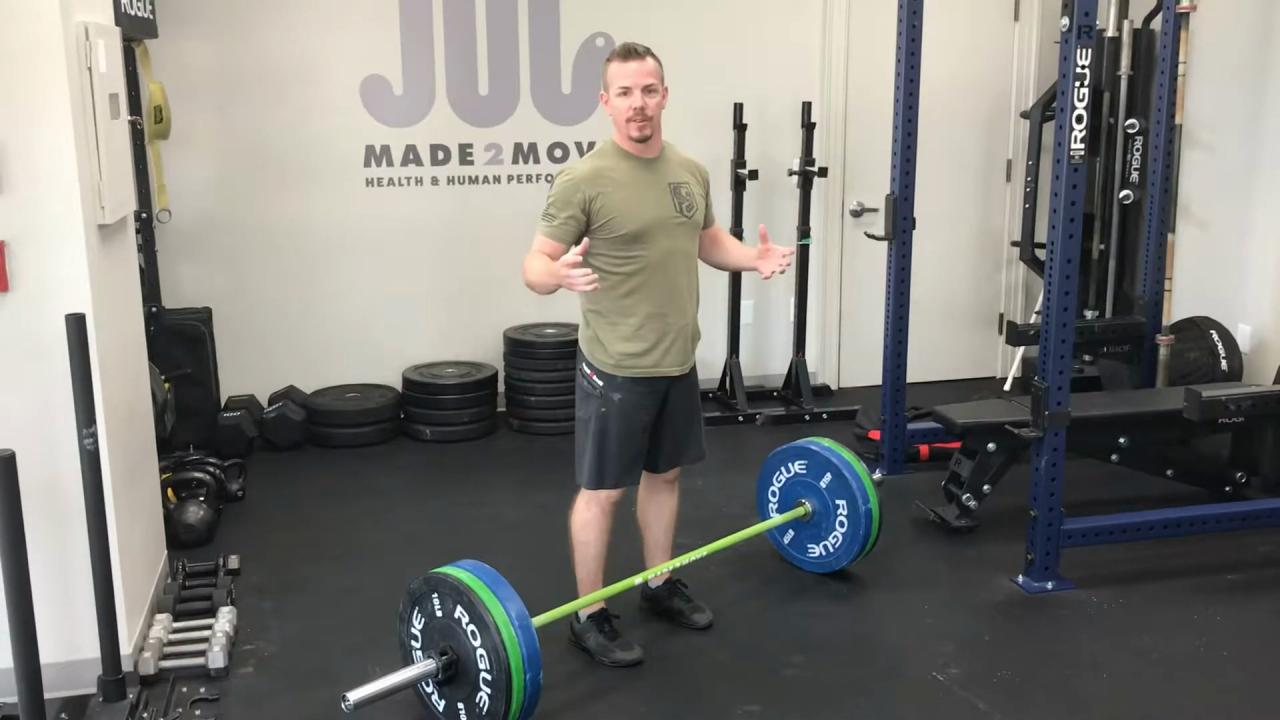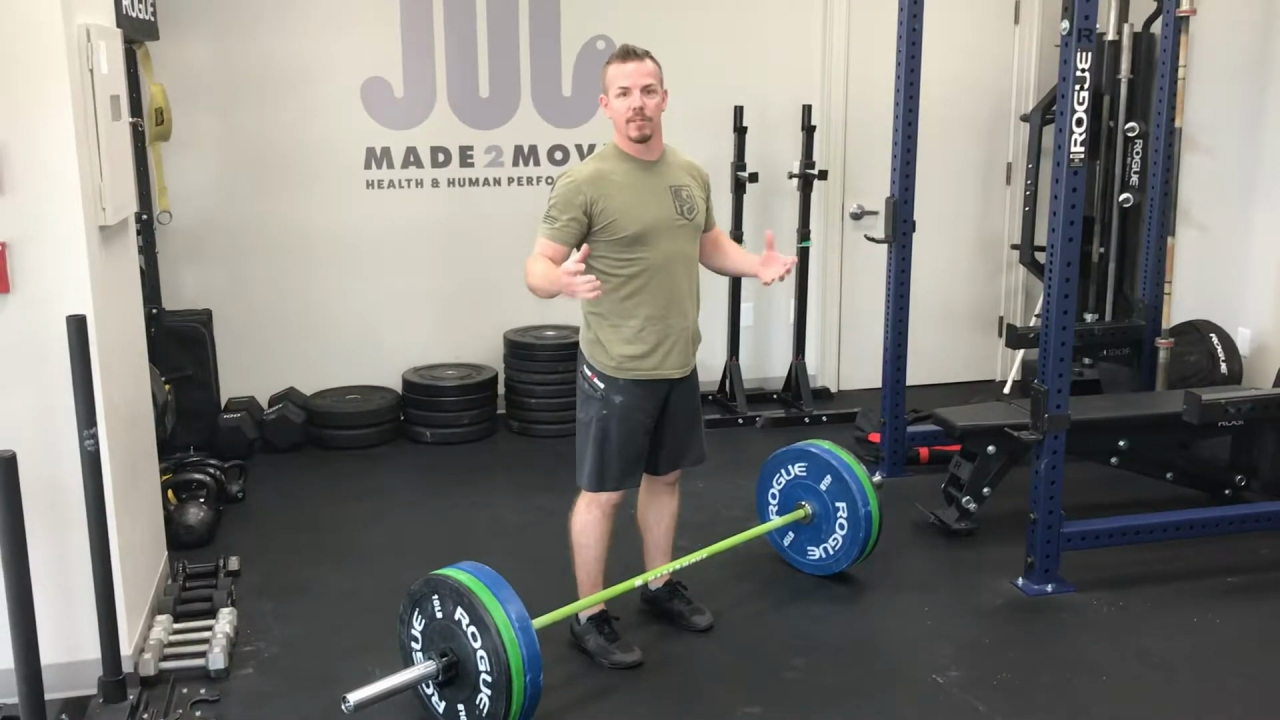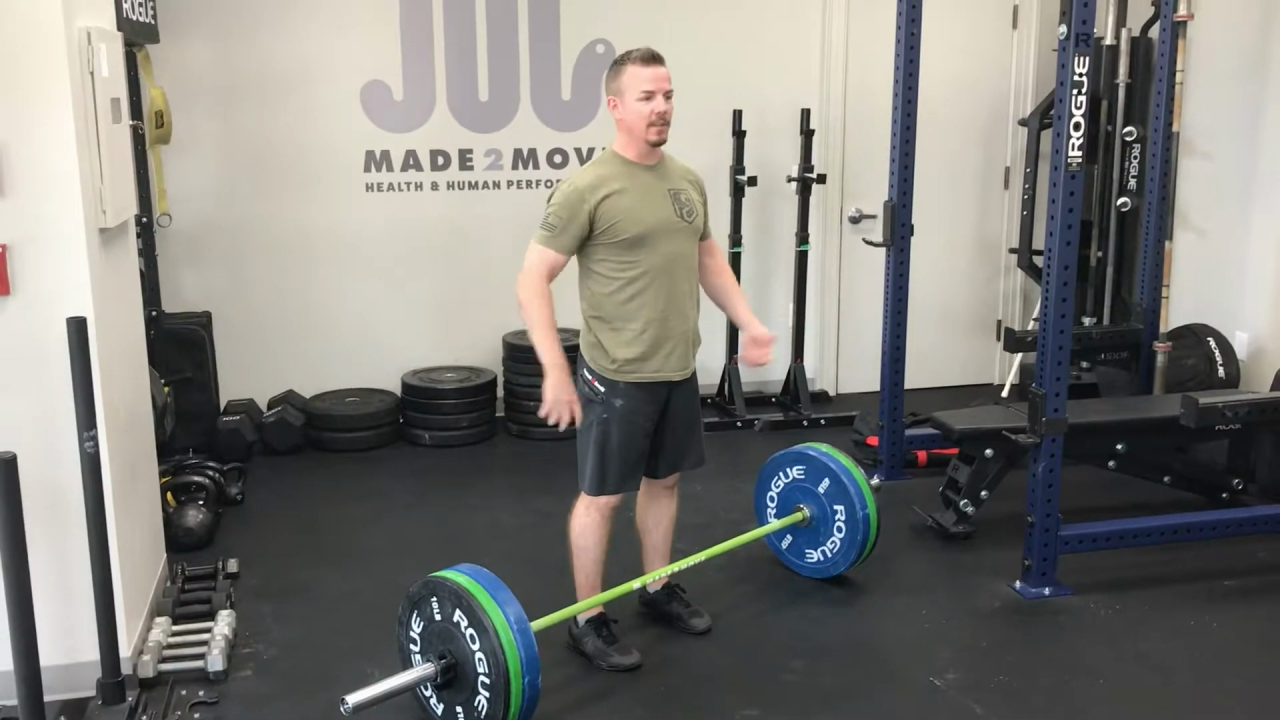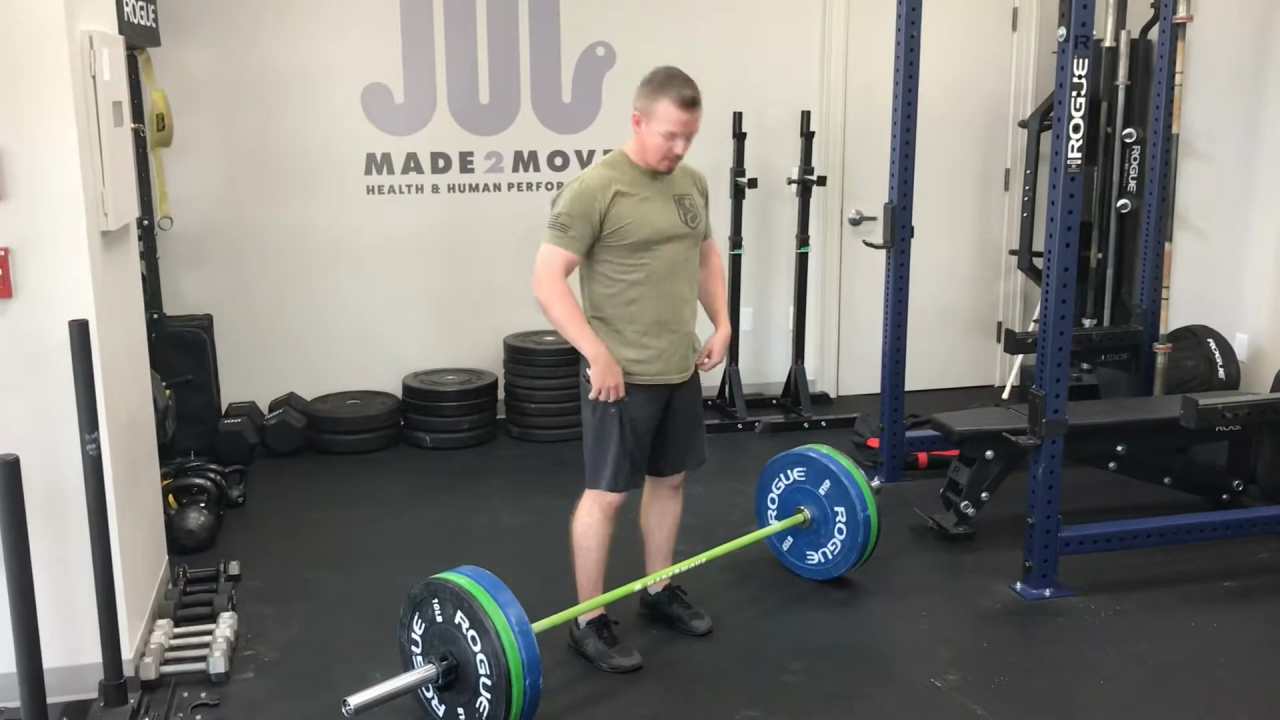
dt=0.4s
person 1, frame 1
left shoulder: (691, 171)
right shoulder: (584, 180)
left elbow: (707, 239)
right elbow: (535, 262)
left wrist: (752, 258)
right wrist: (560, 273)
left hip: (678, 360)
right hip: (616, 366)
left knee: (665, 474)
right knee: (602, 490)
left ankle: (660, 583)
right ankle: (589, 615)
person 1, frame 2
left shoulder: (691, 174)
right shoulder: (585, 183)
left elbow: (709, 243)
right elbow: (538, 265)
left wrist: (755, 264)
right wrist: (562, 279)
left hip: (679, 364)
right hip: (617, 369)
left knee: (665, 477)
right knee: (603, 493)
left ankle: (659, 585)
right ankle: (589, 617)
person 1, frame 3
left shoulder: (688, 180)
right shoulder: (587, 189)
left elbow: (708, 259)
right elbow: (534, 279)
left wrist: (749, 322)
right wrist: (554, 370)
left hip: (678, 369)
right hip: (619, 376)
left knee: (664, 481)
right knee: (602, 496)
left ankle: (658, 588)
right ankle: (587, 619)
person 1, frame 4
left shoulder: (692, 182)
right shoulder: (594, 189)
left elbow: (707, 254)
right elbow: (547, 280)
left wrist: (722, 324)
right wrist: (598, 355)
left hip: (680, 368)
right hip: (623, 375)
left knee: (669, 480)
right knee: (606, 495)
left ankle: (659, 589)
right ankle: (589, 621)
